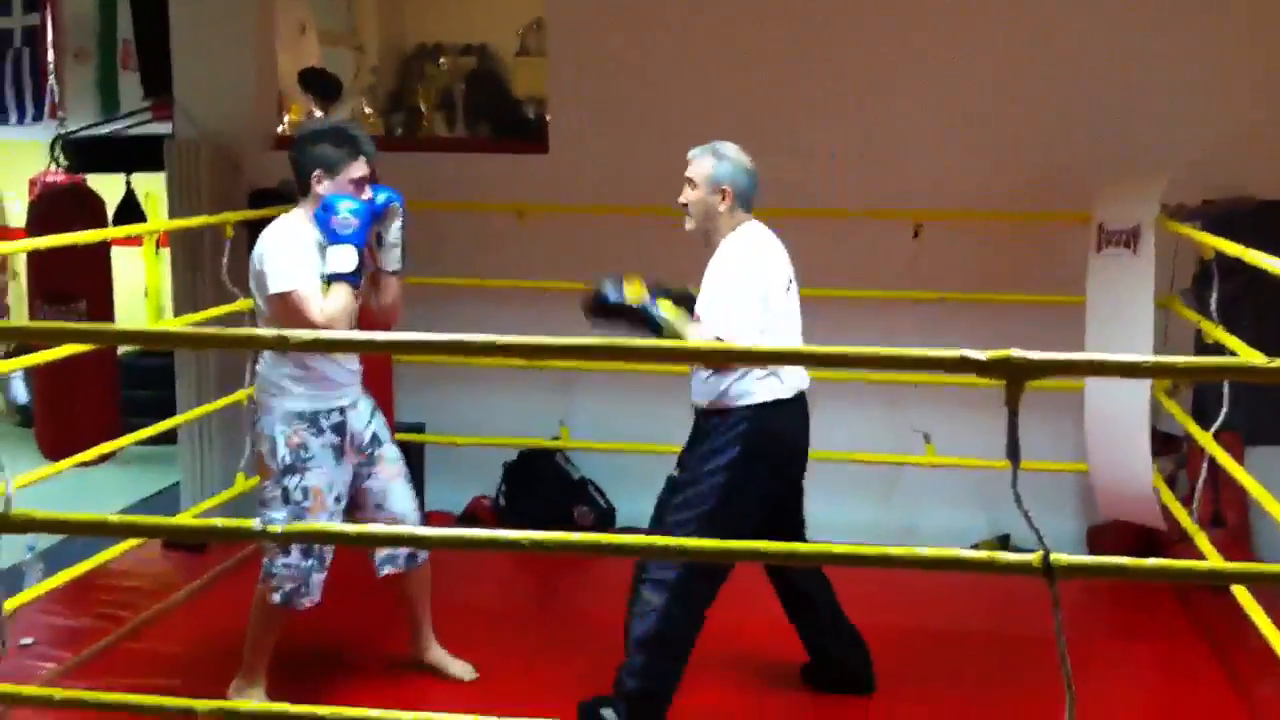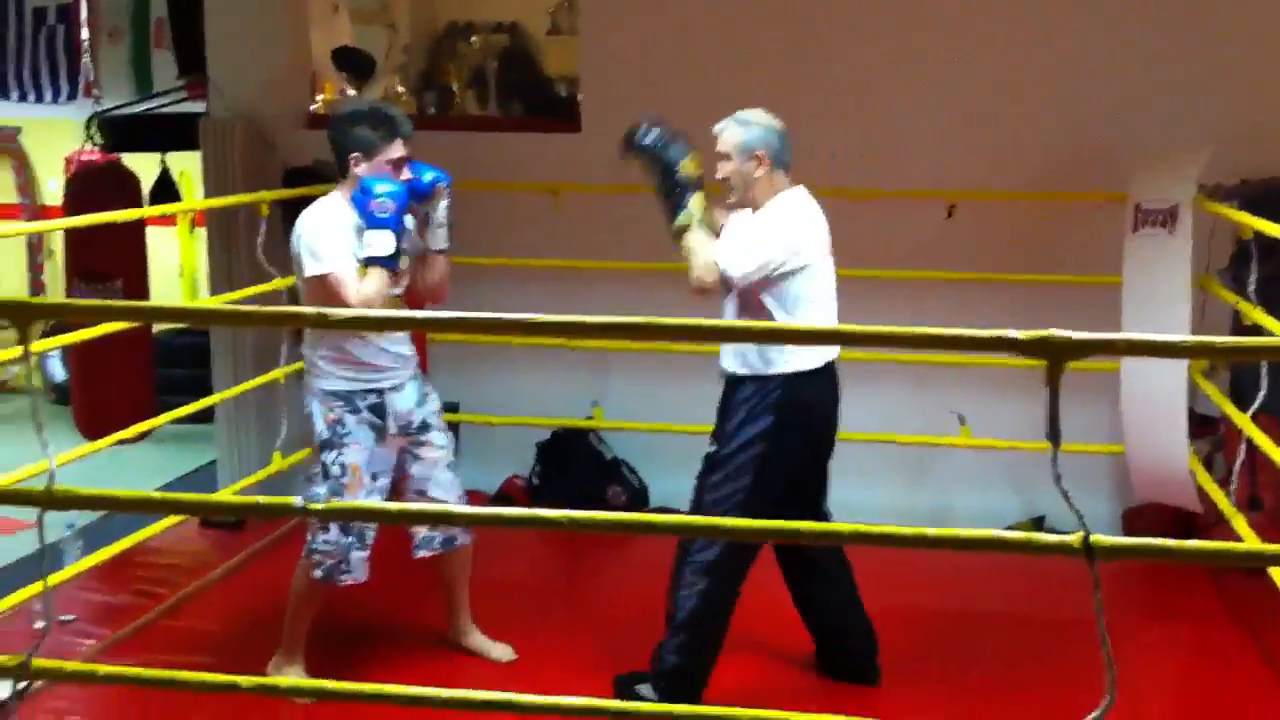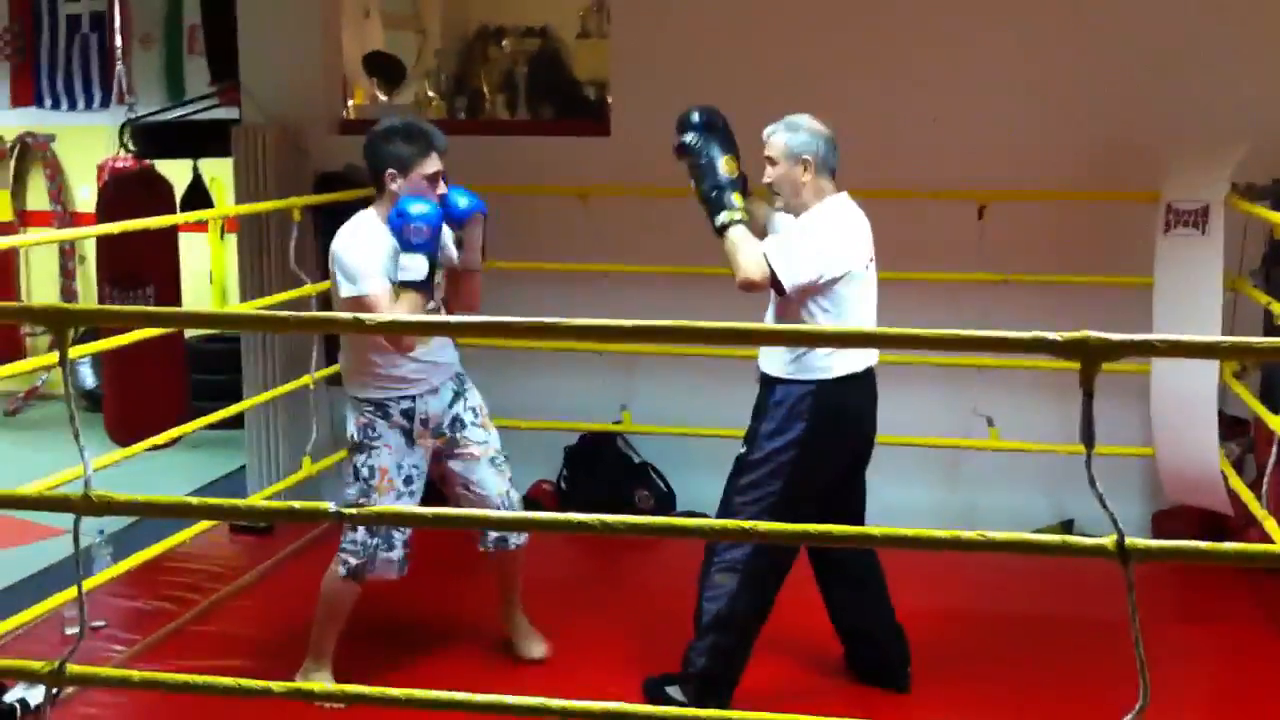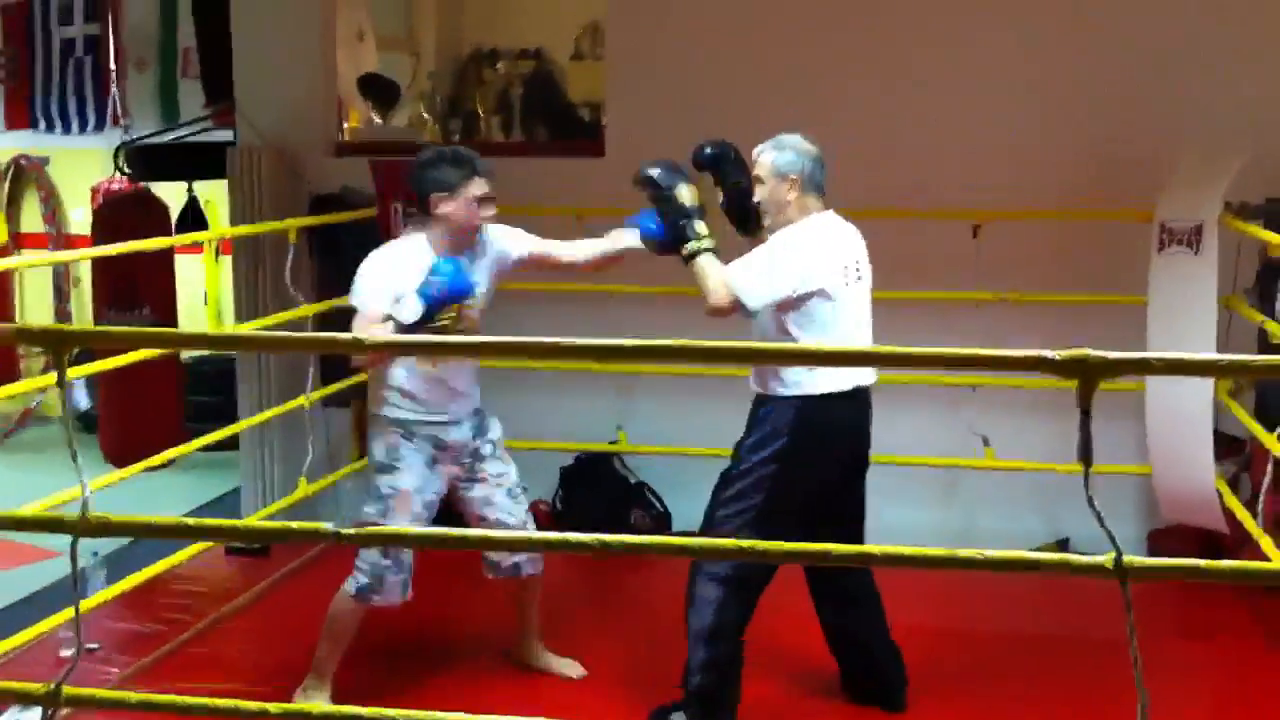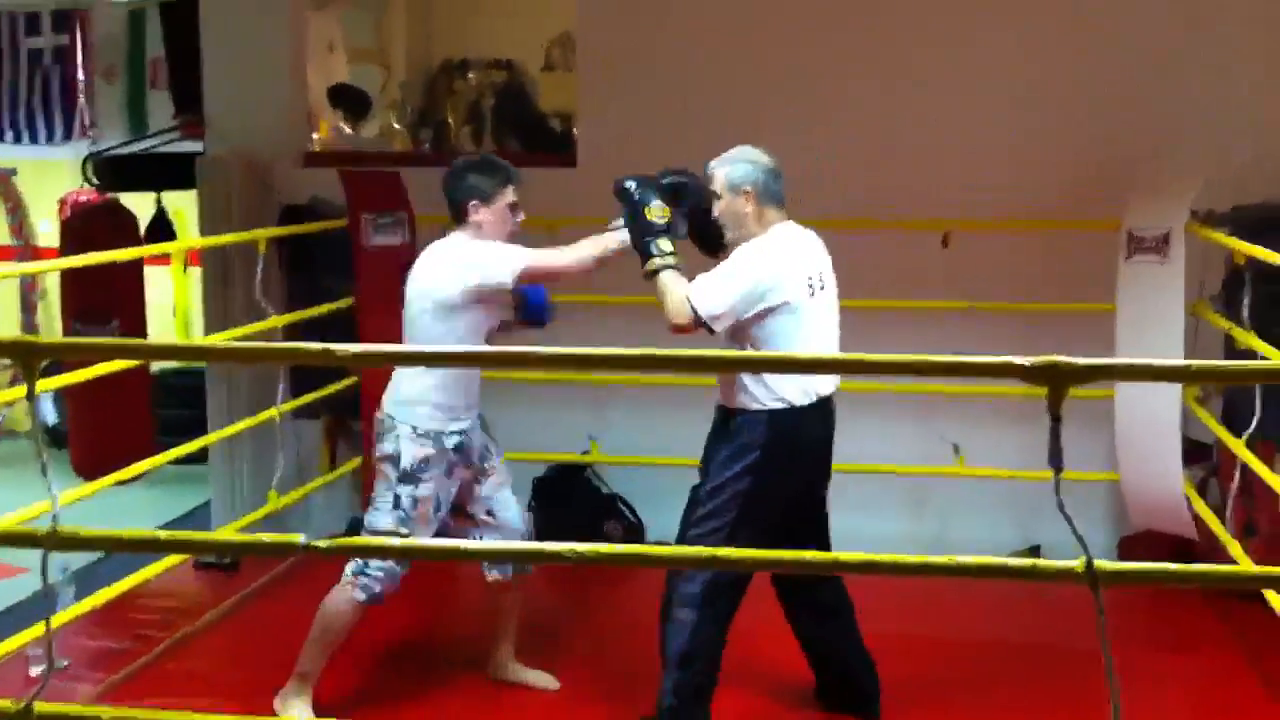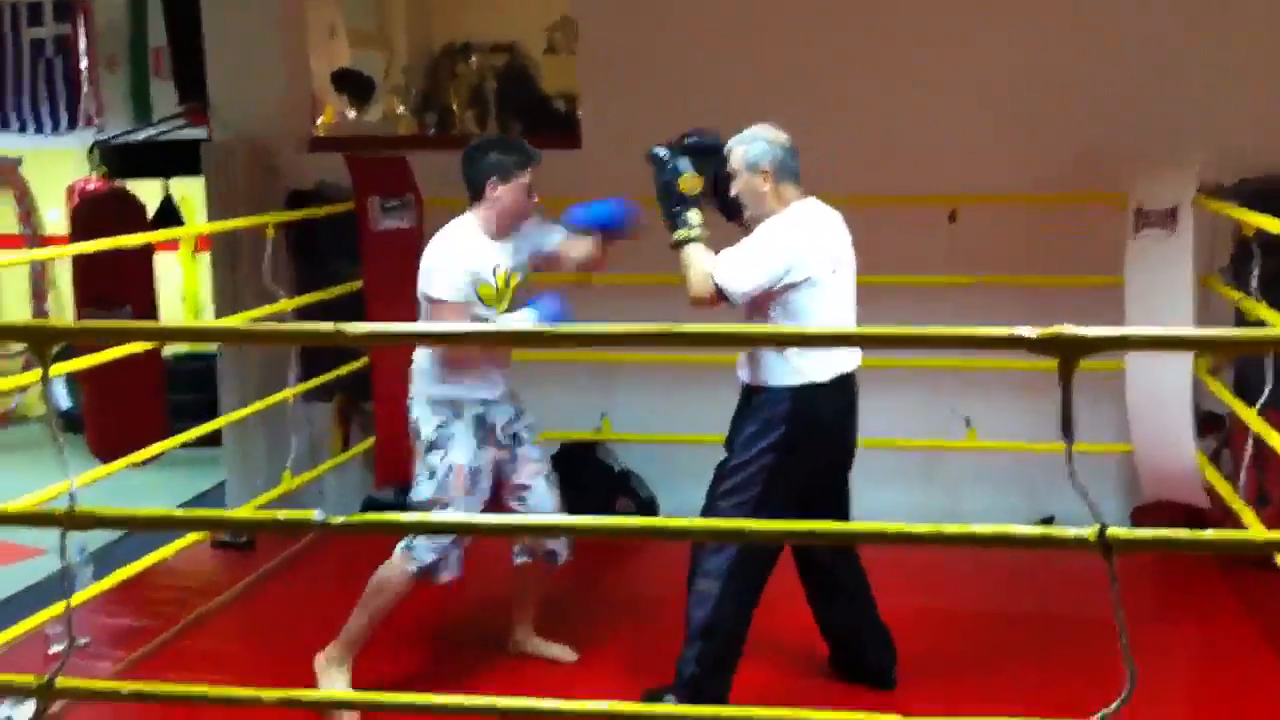
dt=0.2s
person 1, frame 1
left shoulder: (740, 258)
right shoulder: (754, 244)
left elbow: (716, 347)
left wrist: (655, 309)
right wrist: (665, 305)
left hip: (746, 428)
right hip: (778, 418)
left knee: (673, 559)
right knee: (786, 548)
right ankle: (844, 664)
person 1, frame 2
left shoulder: (785, 221)
right shoulder: (783, 211)
left elbow: (707, 273)
right elbow: (725, 232)
left wrist: (682, 191)
right wrist: (681, 183)
left hip: (775, 398)
right hip: (802, 392)
left knee: (715, 537)
right knee: (803, 527)
left ankle: (674, 680)
right ankle: (851, 652)
person 1, frame 3
left shoulder: (827, 227)
right shoulder: (834, 217)
left elbow: (752, 273)
right elbow: (770, 232)
left wrist: (719, 194)
right wrist: (725, 168)
left hip: (810, 403)
right hip: (844, 398)
left knee: (744, 538)
right knee: (840, 532)
left ankle: (704, 683)
right ankle: (882, 657)
person 1, frame 4
left shoulder: (803, 245)
right shoulder: (841, 235)
left elbow: (723, 296)
right elbow: (772, 257)
left wrist: (689, 224)
right wrist: (735, 192)
left hip: (801, 420)
right hip: (845, 414)
left knee: (726, 553)
right knee: (837, 554)
person 1, frame 5
left shoulder: (764, 260)
right shoulder: (804, 244)
left elbow: (681, 314)
left wrist: (654, 239)
right wrist: (694, 222)
left hip: (764, 434)
right hip: (808, 424)
left knee: (699, 574)
person 1, frame 6
left shoulder: (786, 236)
right shoulder: (823, 220)
left elbow: (703, 288)
right elbow: (758, 237)
left wrist: (684, 210)
right wrist: (719, 166)
left hip: (787, 410)
right hip: (830, 400)
left knee: (726, 545)
right knee: (825, 538)
left ankle: (699, 689)
right ankle: (868, 658)
person 2, frame 1
left shoulder: (343, 231)
right shoulder: (282, 242)
left elbow: (386, 311)
right elbow: (329, 326)
left wrist: (389, 241)
right wrist: (345, 252)
left hip: (353, 405)
right hip: (299, 418)
left knee: (403, 522)
right knee: (296, 558)
left ankle: (426, 643)
right ankle: (249, 680)
person 2, frame 2
left shoulder: (392, 209)
right shoulder: (319, 224)
left elbow: (433, 288)
right elbow: (363, 310)
left wrist: (436, 219)
right wrist: (381, 236)
left hip: (406, 385)
right hip: (345, 398)
left knee: (446, 506)
right knee: (339, 537)
left ankle: (462, 624)
right ankle: (288, 657)
person 2, frame 3
left shoulder: (439, 218)
right shoulder: (356, 241)
left elbow: (466, 303)
right elbow: (399, 336)
left wrist: (469, 245)
right wrist: (417, 256)
left hip: (450, 390)
right hip: (385, 407)
left knee: (500, 507)
right knee: (370, 540)
left ankle: (514, 620)
right ankle: (316, 664)
person 2, frame 4
left shoulder: (489, 242)
right shoulder: (384, 265)
left elbow: (567, 254)
right elbow: (366, 355)
left wrist: (636, 236)
right wrist: (416, 313)
left hip: (468, 423)
right hip: (407, 432)
left knee: (517, 534)
right knee: (379, 564)
left ankle: (531, 646)
right ankle: (316, 687)
person 2, frame 5
left shoulder: (468, 256)
right shoulder: (464, 258)
right elbow: (564, 263)
left wrist: (517, 312)
right wrist: (626, 233)
left hip: (462, 429)
right hip: (417, 434)
left knee: (511, 532)
right knee: (375, 568)
left ankle: (503, 657)
person 2, frame 6
left shoulder: (523, 231)
right shoulder: (451, 247)
left elbow: (578, 256)
right elbow: (453, 345)
left wrist: (602, 226)
right wrist: (525, 321)
left hip: (497, 405)
right hip: (445, 408)
left knee: (544, 517)
right knee: (431, 542)
left ankle: (521, 631)
right ankle: (337, 656)
